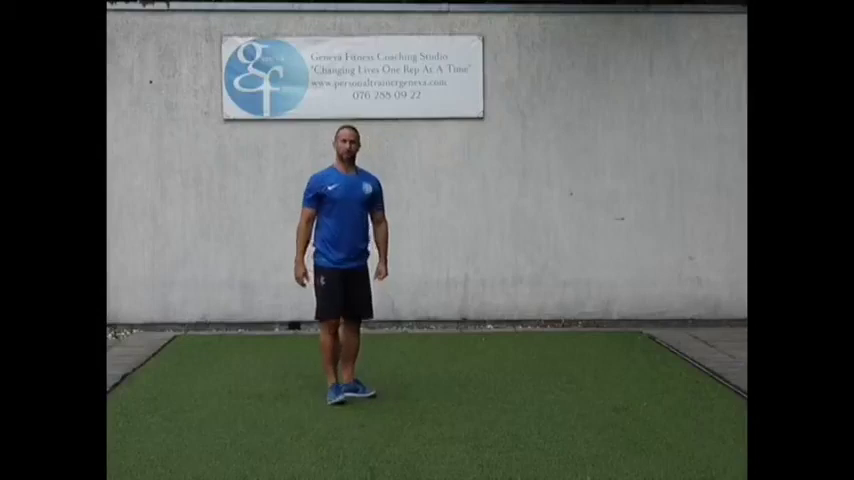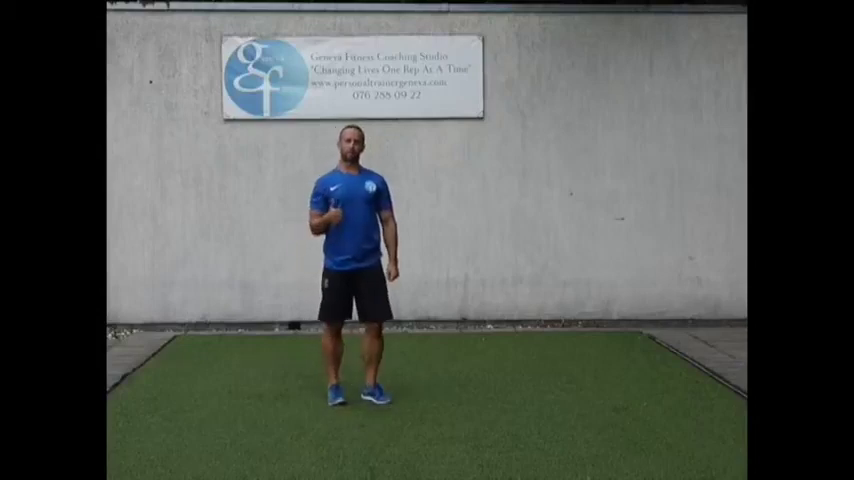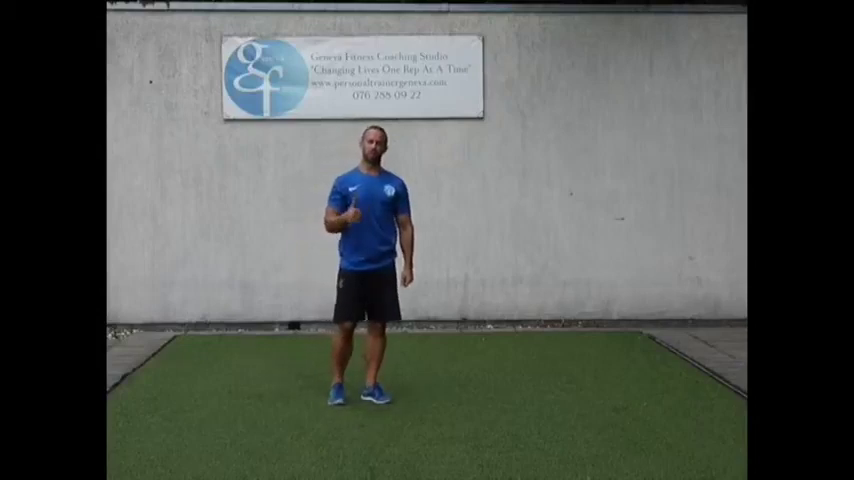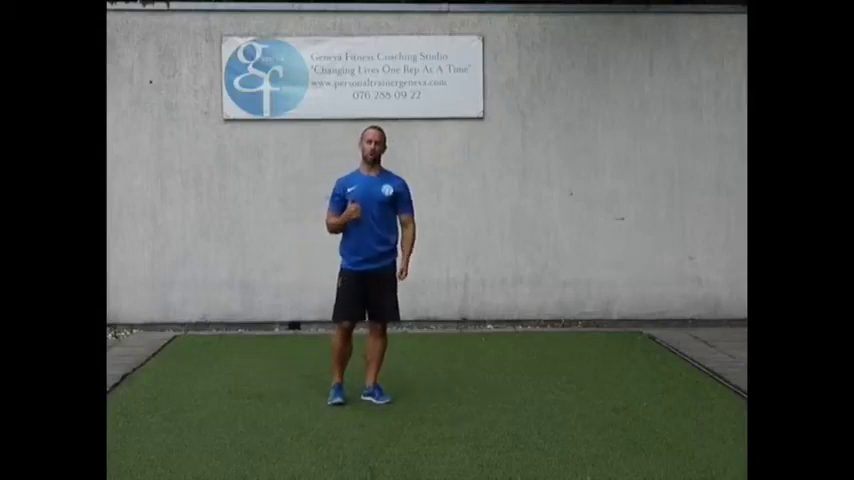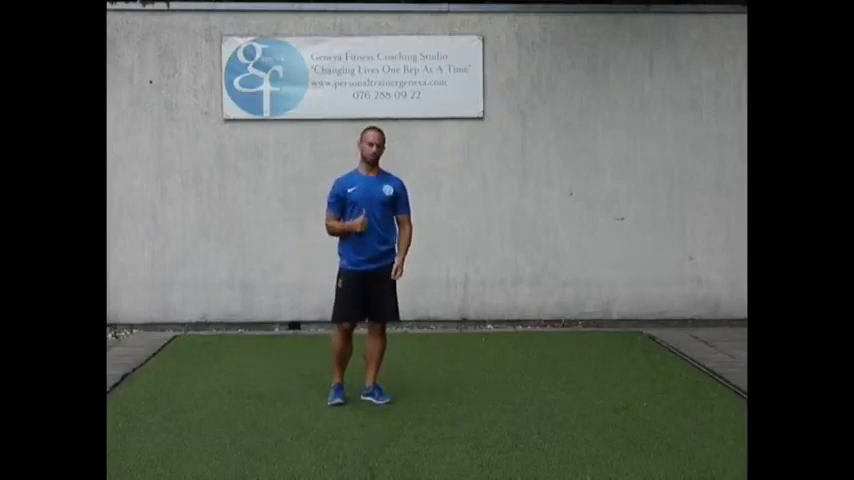
dt=0.7s
person 1, frame 1
left shoulder: (371, 183)
right shoulder: (320, 180)
left elbow: (379, 222)
right elbow: (306, 222)
left wrist: (383, 260)
right wrist: (299, 260)
left hip: (358, 266)
right hip: (328, 265)
left knee: (353, 324)
right knee: (330, 324)
left ankle: (349, 381)
right ankle: (333, 383)
person 1, frame 2
left shoulder: (376, 182)
right shoulder: (325, 183)
left elbow: (388, 222)
right elbow: (314, 226)
left wrist: (393, 260)
right wrist: (328, 218)
left hip: (370, 267)
right hip: (336, 267)
left knee: (374, 326)
right knee: (333, 327)
left ankle: (371, 385)
right ankle: (334, 384)
person 1, frame 3
left shoulder: (396, 184)
right shoulder: (344, 182)
left elbow: (405, 226)
right elbow: (329, 224)
left wrist: (408, 264)
right wrist: (346, 218)
left hip: (384, 268)
right hip: (352, 268)
left knee: (378, 327)
right knee: (346, 326)
left ankle: (371, 385)
right ankle: (337, 384)
person 1, frame 4
left shoulder: (396, 184)
right shoulder: (344, 183)
left elbow: (408, 225)
right elbow: (330, 225)
left wrist: (404, 259)
right wrist: (346, 216)
left hip: (383, 268)
right hip: (351, 268)
left knee: (379, 327)
right knee: (344, 326)
left ankle: (371, 385)
right ankle: (337, 384)
person 1, frame 5
left shoulder: (394, 184)
right shoulder: (343, 184)
left elbow: (404, 225)
right elbow: (330, 225)
left wrist: (400, 258)
right wrist: (350, 226)
left hip: (383, 269)
right hip: (351, 269)
left knee: (378, 327)
right knee: (344, 327)
left ankle: (371, 385)
right ankle: (337, 384)
